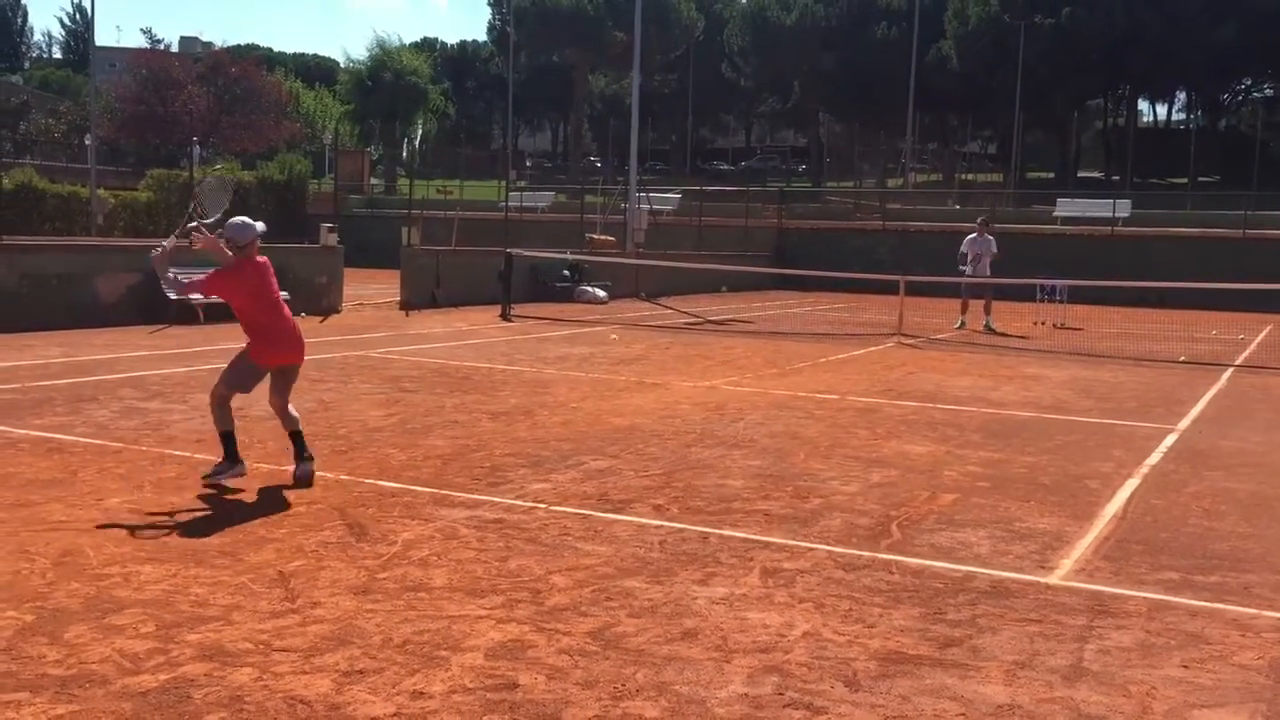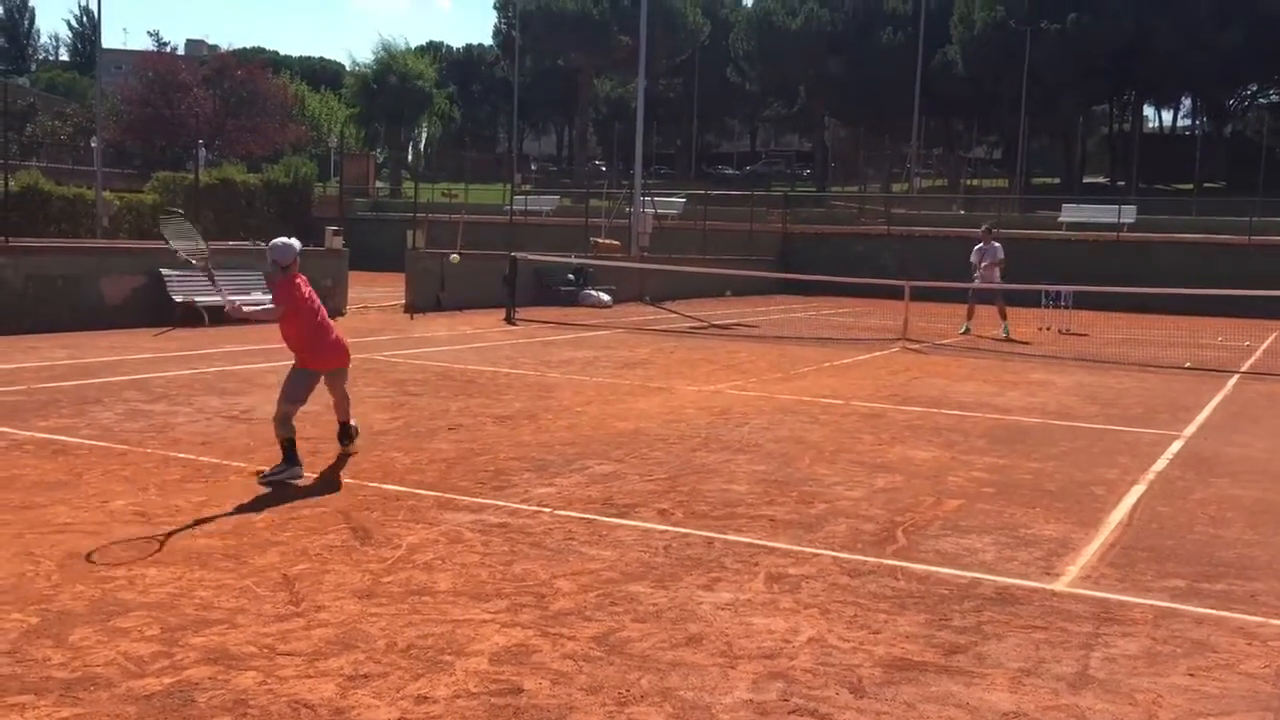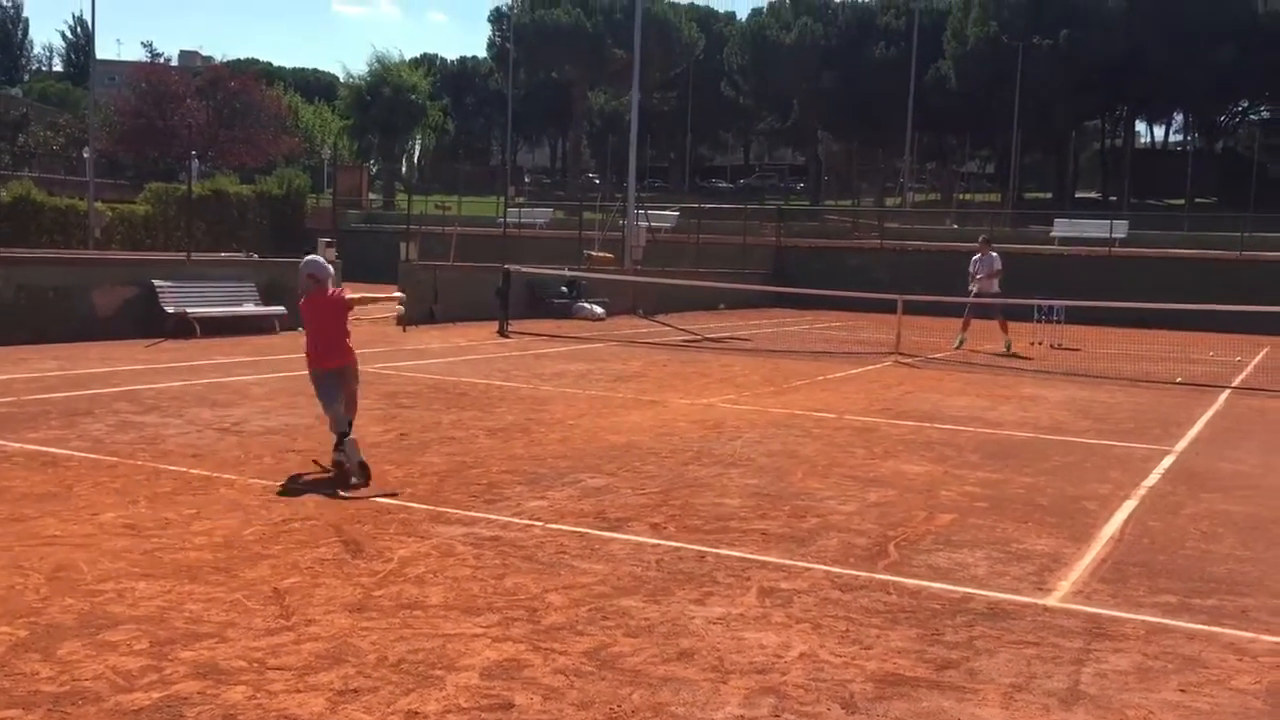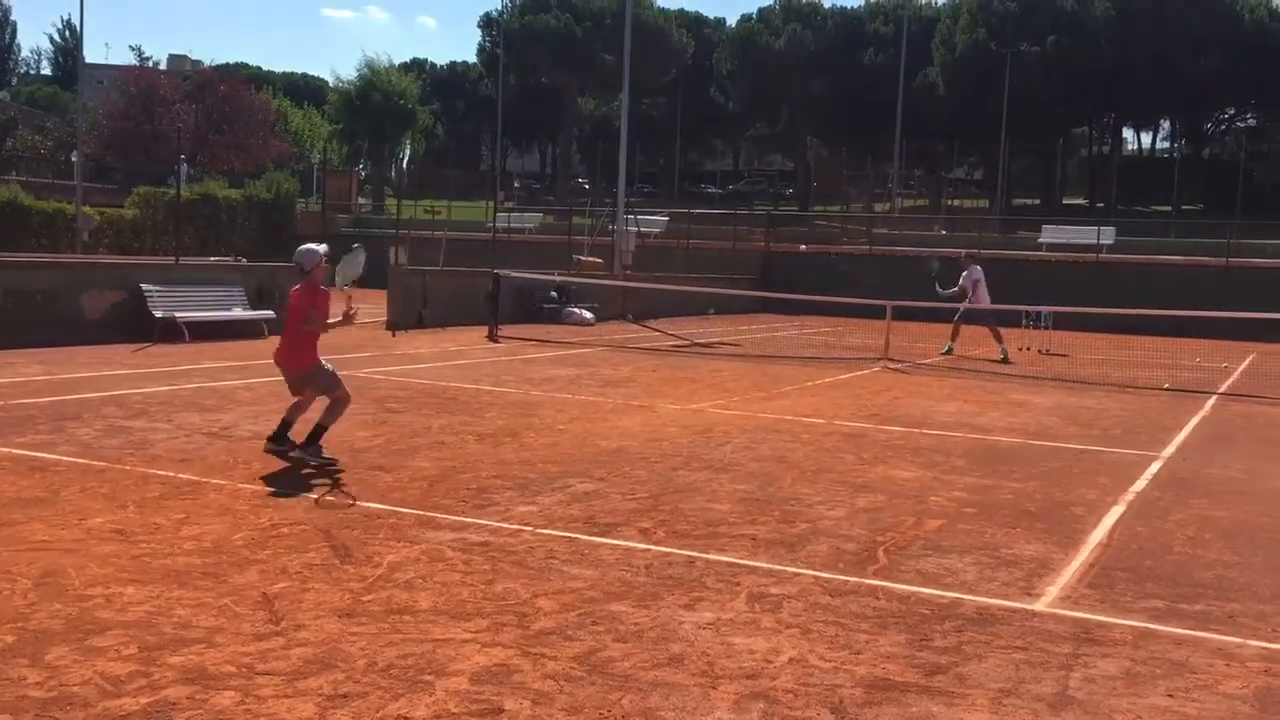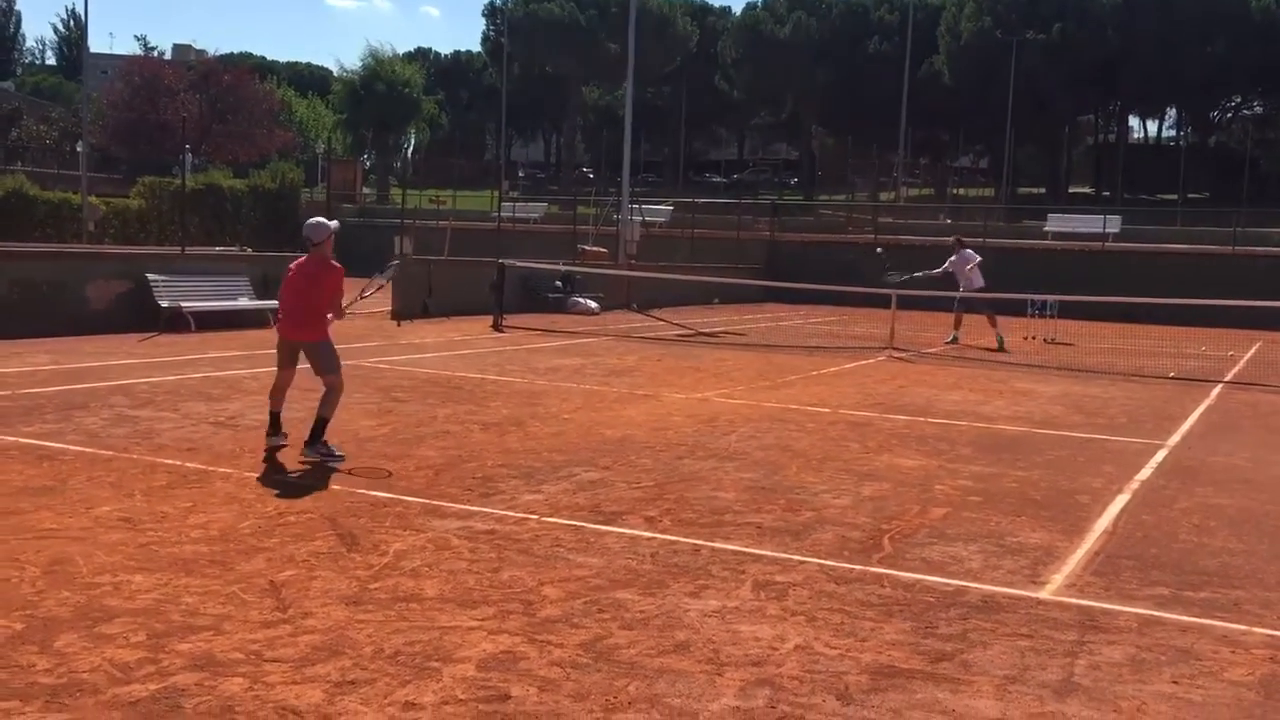
dt=0.4s
person 1, frame 1
left shoulder: (224, 274)
right shoulder: (263, 264)
left elbow: (183, 288)
left wrist: (160, 265)
right wrist: (214, 245)
left hip: (263, 348)
right hip: (294, 345)
left knee: (219, 397)
right knee: (280, 402)
left ankle: (231, 460)
right ankle: (303, 457)
person 1, frame 2
left shoulder: (284, 288)
right shoulder: (300, 281)
left elbow: (278, 311)
left wrist: (244, 311)
left hip: (312, 357)
right hip: (338, 350)
left knee: (283, 414)
right knee: (337, 390)
left ankle: (290, 462)
right ankle: (346, 438)
person 1, frame 3
left shoulder: (304, 305)
right shoulder: (337, 296)
right elbow: (352, 300)
right wrist: (389, 297)
left hip: (318, 363)
right hip: (343, 357)
left knee: (335, 412)
right knee: (349, 399)
left ankle: (345, 442)
right ankle: (342, 450)
person 1, frame 4
left shoulder: (297, 292)
right shoulder: (318, 292)
right elbow: (312, 325)
left wrist: (337, 321)
right wrist: (342, 322)
left hip: (284, 356)
right hip: (303, 357)
left knee: (306, 396)
right knee: (341, 398)
left ankle: (278, 439)
right ankle: (309, 445)
person 1, frame 5
left shoulder: (294, 267)
right shoulder: (334, 269)
left elbow: (285, 301)
right elbow: (337, 312)
right wrist: (328, 318)
left hip: (287, 328)
right hip: (313, 332)
left knee: (283, 379)
right knee: (334, 384)
left ankle: (274, 431)
right ankle: (314, 443)
